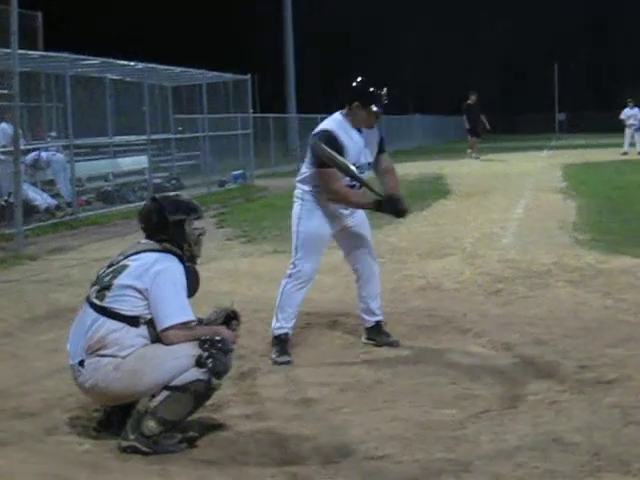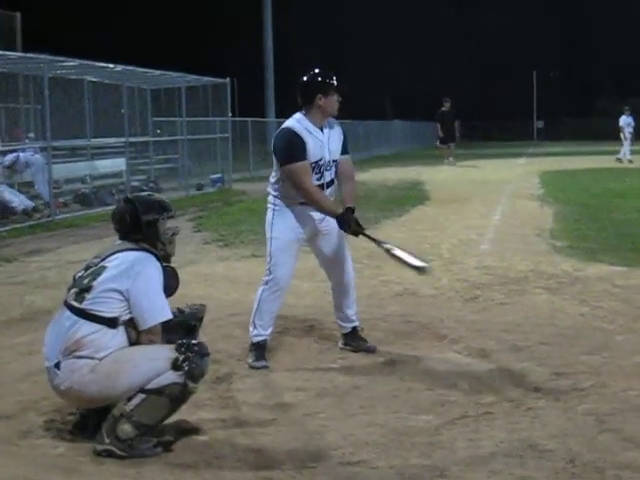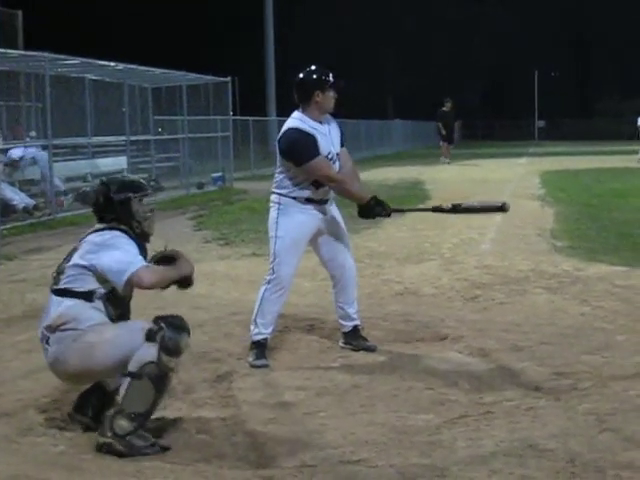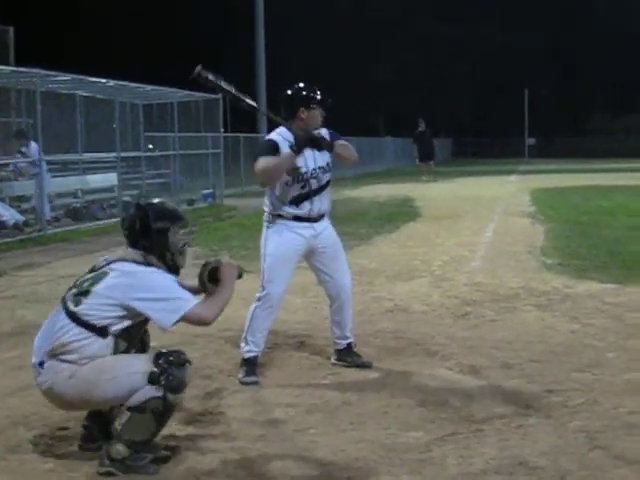
dt=1s
person 1, frame 1
left shoulder: (372, 132)
right shoulder: (329, 135)
left elbow: (386, 170)
right elbow: (334, 190)
left wrist: (394, 198)
right wrist: (376, 204)
left hip: (351, 207)
right hip: (315, 205)
left knee: (368, 265)
right knee: (303, 269)
left ankle: (373, 326)
right ankle: (280, 336)
person 1, frame 2
left shoulder: (336, 130)
right shoulder: (290, 134)
left elbow: (345, 174)
right elbow: (304, 187)
left wrist: (348, 210)
right wrist: (337, 213)
left hip: (325, 211)
right hip: (288, 211)
left knee: (343, 271)
right knee: (277, 278)
left ankle: (349, 332)
right ankle: (258, 342)
person 1, frame 3
left shoulder: (331, 125)
right shoulder: (296, 133)
left elbow: (346, 167)
right elbow: (331, 178)
left wrist: (363, 202)
right wrist: (370, 200)
left hip: (325, 208)
right hip: (293, 211)
left knee: (344, 269)
right knee: (280, 276)
left ankle: (350, 331)
right ankle: (259, 340)
person 1, frame 4
left shoulder: (323, 135)
right shoulder: (275, 142)
left elbow: (352, 157)
right elbow: (262, 175)
left wrist: (328, 144)
right wrist: (295, 148)
left hip: (321, 227)
right hip: (284, 229)
left knee: (342, 287)
right knee: (271, 293)
left ankle: (343, 348)
right ankle: (249, 358)
person 2, frame 1
left shoulder: (138, 255)
right shoulder: (165, 263)
right elbow: (173, 334)
left wrist: (207, 324)
right wrist: (216, 332)
left hip: (87, 366)
right hip: (105, 371)
left knee: (188, 339)
right knee: (215, 353)
left ankle: (120, 413)
right ankle: (145, 431)
person 2, frame 2
left shoulder: (113, 257)
right shoulder: (143, 261)
right elbow: (151, 337)
left hip: (62, 370)
right hip: (81, 374)
right knee: (193, 357)
left ankle: (97, 414)
right ankle: (119, 435)
person 2, frame 3
left shoulder: (104, 240)
right shoulder: (111, 239)
right elbow: (144, 278)
left wrist: (166, 272)
right wrist: (180, 269)
left hip: (70, 347)
right hip: (72, 347)
left knee: (145, 351)
right knee: (170, 333)
left ankle: (92, 406)
right ankle: (123, 430)
person 2, frame 4
left shoulder: (126, 264)
right shoulder: (144, 276)
left elbow: (168, 294)
right elbow: (205, 314)
left wrist: (201, 287)
right wrist: (227, 281)
left hip: (59, 363)
right hip: (65, 377)
left knee: (136, 345)
right knee: (173, 368)
left ankle: (99, 430)
right ankle: (121, 454)
